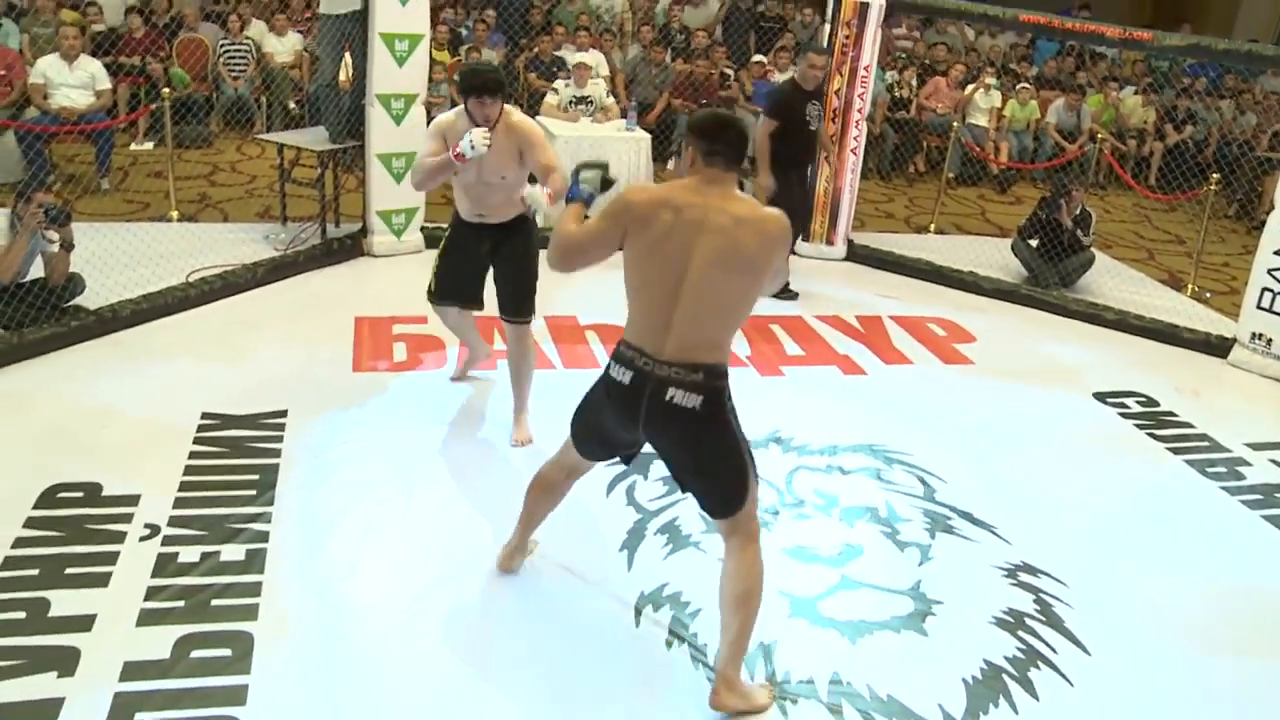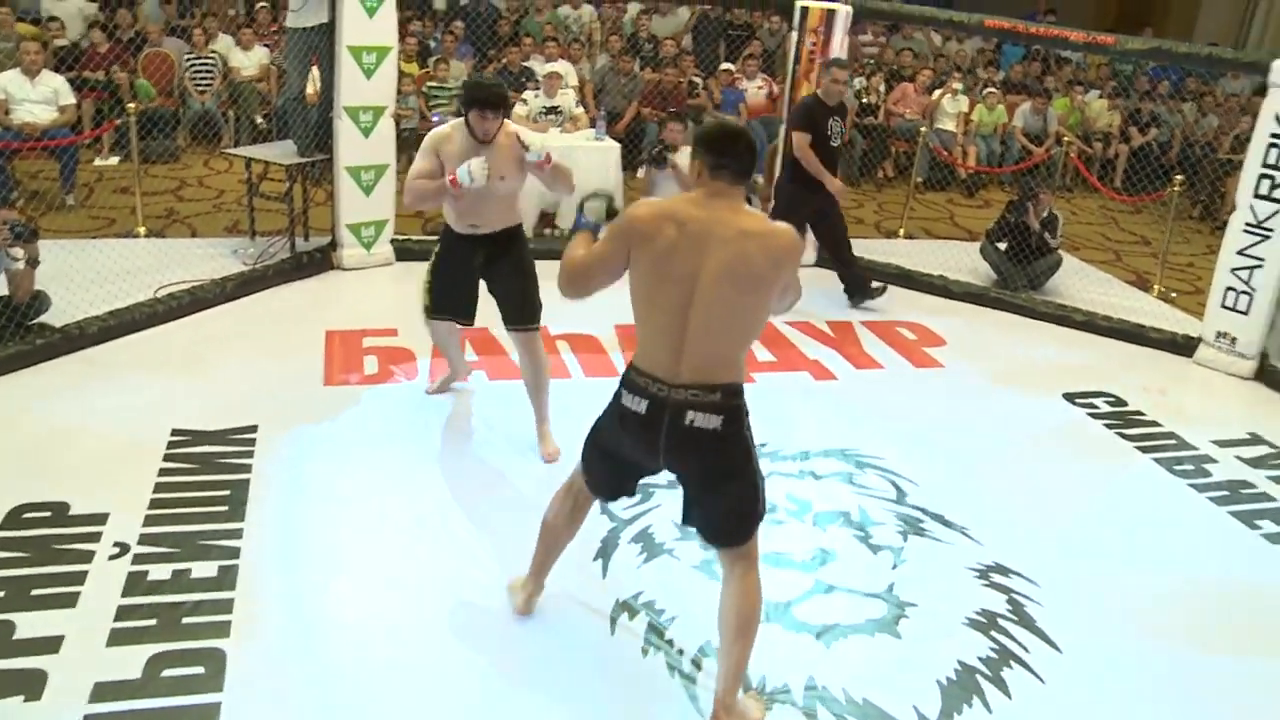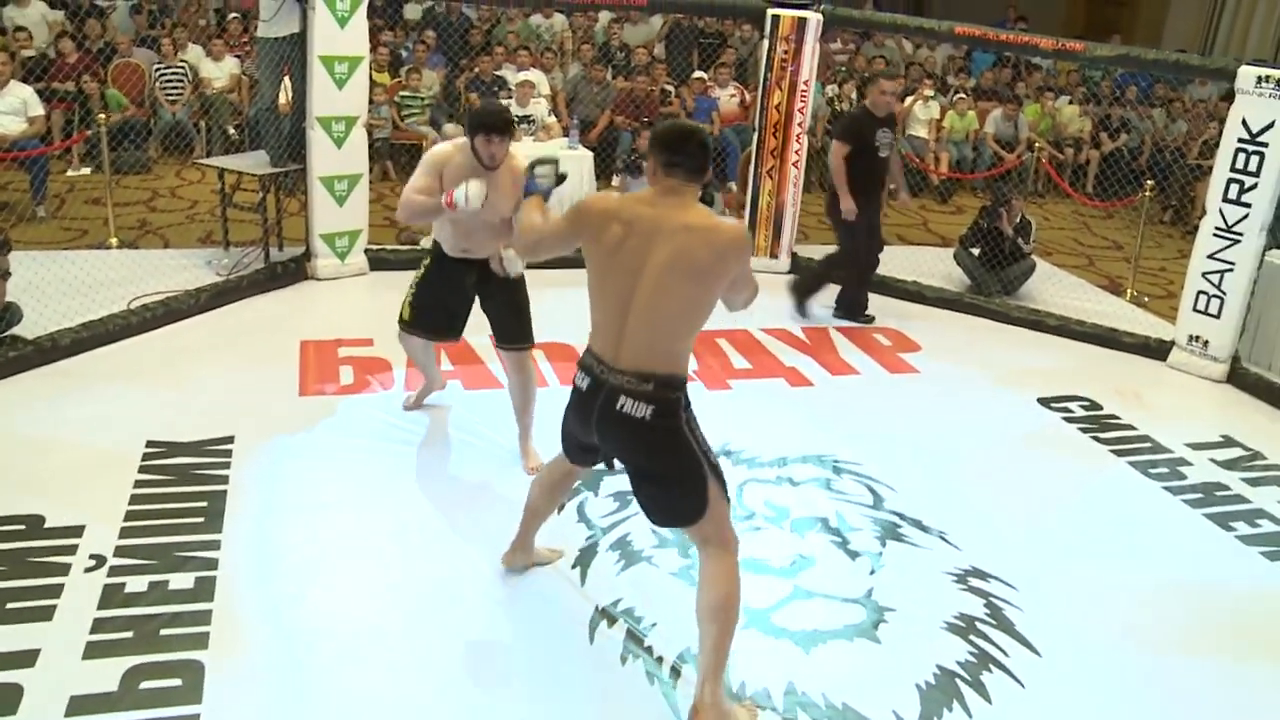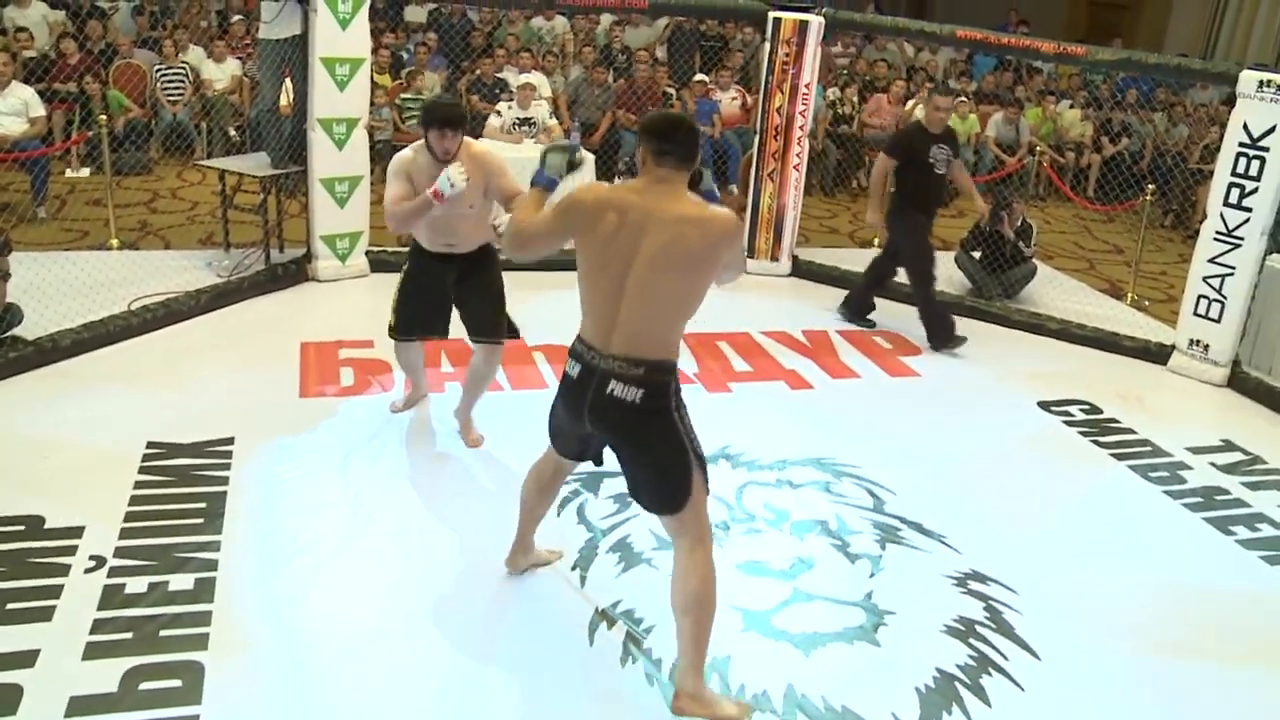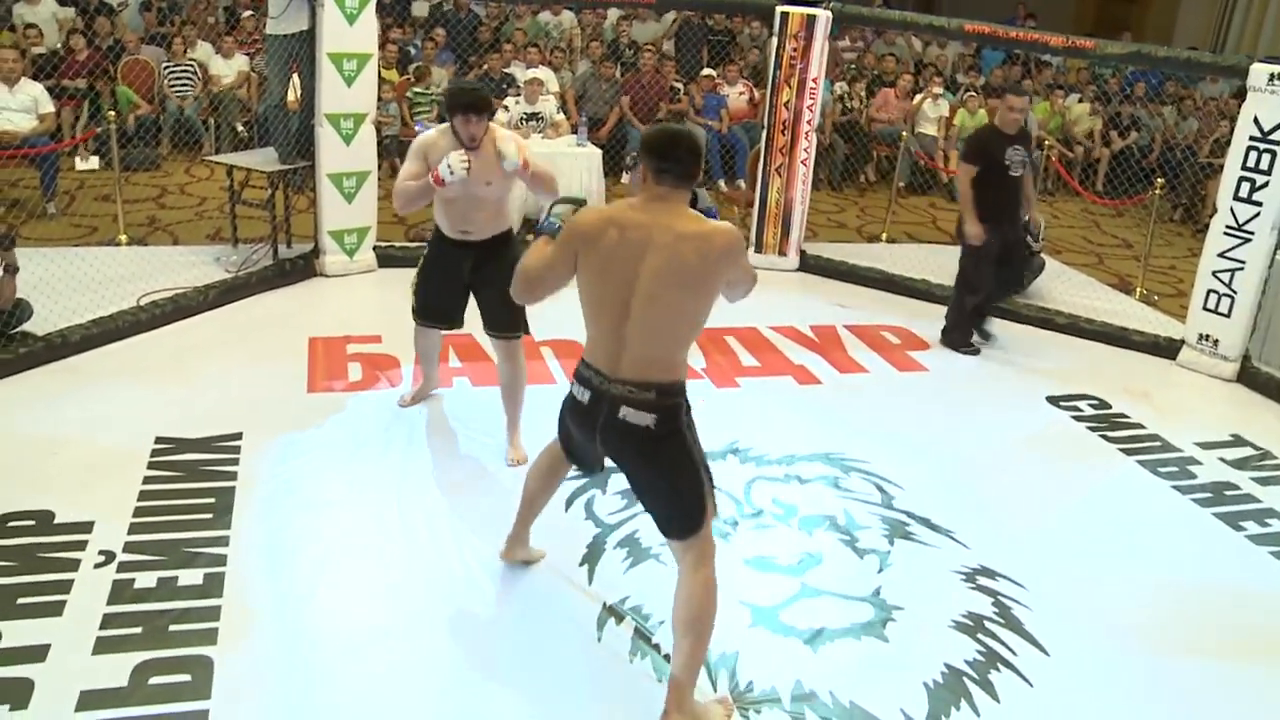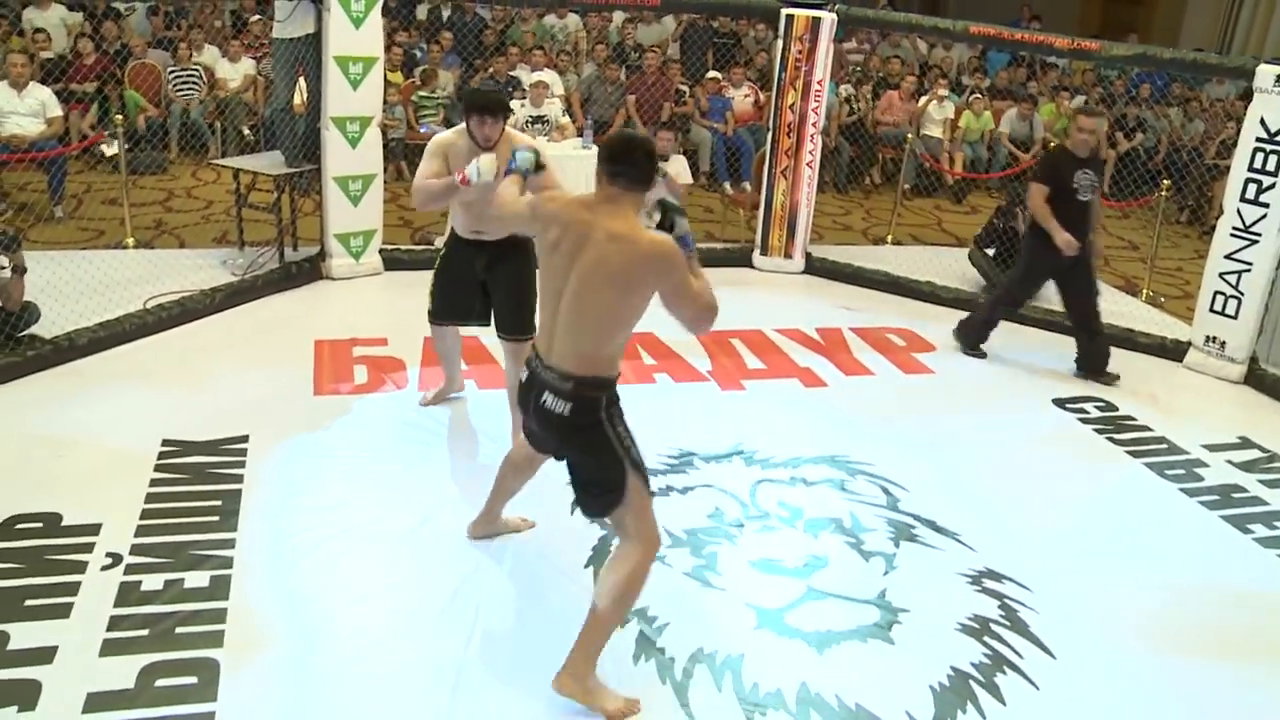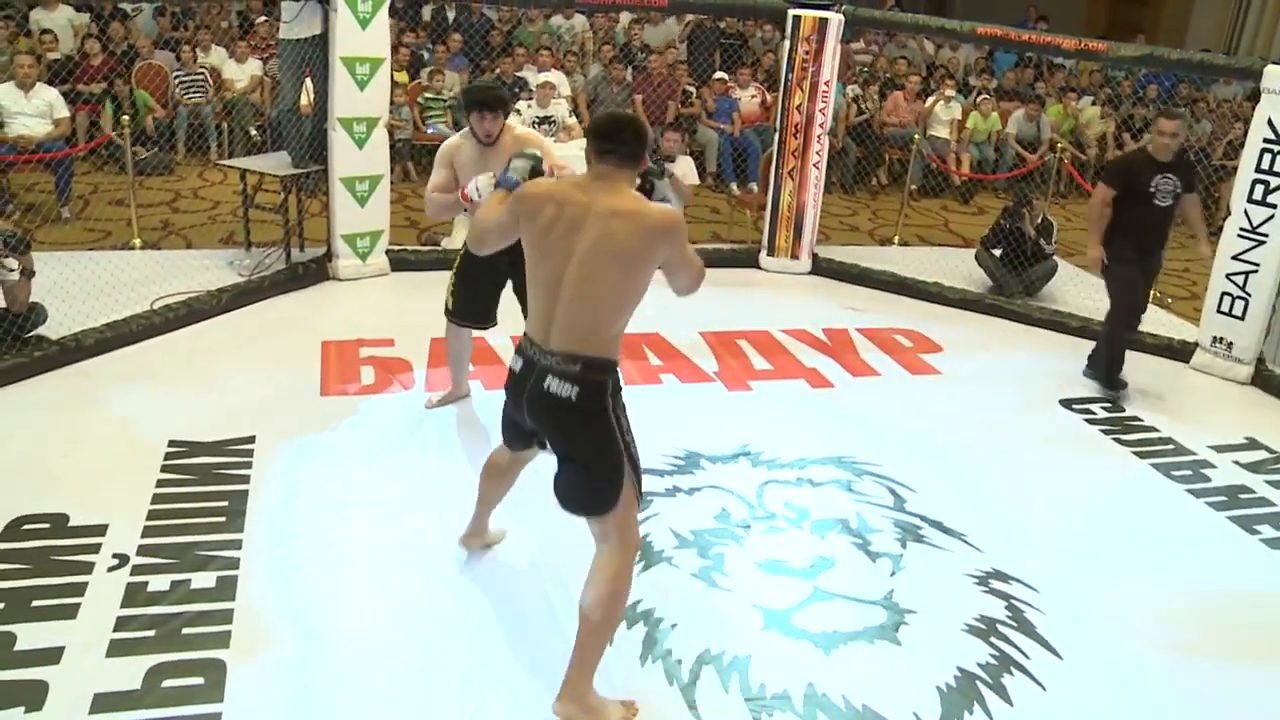
dt=0.3s
person 1, frame 1
left shoulder: (640, 203)
right shoulder: (771, 226)
left elbow: (561, 256)
left wrist: (577, 195)
left hip: (625, 380)
right hip: (698, 399)
left knee: (569, 461)
right knee: (743, 535)
left ankle: (514, 550)
person 1, frame 2
left shoulder: (645, 219)
right shoulder: (781, 240)
left elbow: (571, 284)
left wrist: (587, 225)
left hip: (637, 406)
right hip: (715, 419)
left knee: (583, 490)
right knee: (740, 561)
left ankle: (528, 589)
person 1, frame 3
left shoulder: (601, 211)
right shoulder: (726, 236)
left elbow: (526, 243)
right elbow: (743, 298)
left wrist: (536, 190)
left hip: (592, 388)
right hip: (655, 406)
left knee: (568, 463)
right knee: (718, 546)
left ankle: (520, 550)
person 1, frame 4
left shoulder: (592, 201)
right shoulder: (720, 224)
left elbow: (515, 242)
left wrist: (543, 180)
left hip: (583, 374)
right hip: (646, 393)
left knee: (557, 457)
right knee: (694, 539)
left ankle: (521, 551)
person 1, frame 5
left shoulder: (591, 224)
right shoulder: (721, 240)
left elbow: (524, 289)
right elbow: (740, 290)
left wrist: (549, 229)
left hip: (588, 395)
right hip: (656, 414)
left knee: (561, 452)
right knee: (697, 559)
left ankle: (517, 543)
person 1, frame 6
left shoulder: (553, 208)
right shoulder: (655, 249)
left elbow: (505, 207)
right elbow: (702, 319)
left wrist: (520, 171)
right wrist: (686, 246)
left hip: (535, 384)
right hip: (586, 405)
left knee: (534, 446)
right knee: (640, 542)
left ankle: (487, 518)
person 1, frame 7
left shoulder: (538, 195)
right shoulder: (657, 221)
left elbow: (479, 240)
right elbow: (688, 282)
left wrist: (508, 182)
left hip: (528, 372)
right hip: (586, 388)
left knee: (514, 451)
right knee: (619, 542)
left ankle: (477, 530)
person 2, frame 1
left shoulder: (523, 129)
right shoulder: (444, 125)
left elbow: (558, 176)
right elbow: (418, 180)
left wrist: (546, 194)
right wrist: (459, 153)
left hip: (514, 231)
right hip: (467, 227)
left knee: (517, 326)
right knee: (445, 303)
left ankle: (520, 413)
right ankle: (477, 350)
person 2, frame 2
left shoulder: (520, 140)
right shoulder: (440, 138)
left elbow: (565, 187)
right elbow: (410, 195)
left wrist: (542, 160)
right wrist: (455, 182)
left hip: (506, 243)
right hip: (456, 242)
left knee: (527, 337)
right knee: (438, 318)
left ankle: (543, 426)
right ankle: (458, 368)
person 2, frame 3
left shoulder: (521, 172)
right shoulder: (441, 157)
right elbow: (406, 211)
right wrist: (453, 201)
left hip: (498, 267)
right hip: (446, 260)
left knee: (519, 356)
right knee: (411, 333)
left ankle: (525, 441)
right ankle: (433, 380)
person 2, frame 4
left shoulder: (484, 158)
right shoulder: (404, 163)
left elbow: (519, 200)
right elbow: (395, 222)
right wrist: (436, 194)
left hip: (478, 259)
right hip: (428, 259)
left knee: (490, 346)
right knee: (406, 339)
left ankle: (465, 412)
right ankle: (417, 388)
person 2, frame 5
left shoulder: (505, 142)
right shoulder: (426, 144)
left elbow: (550, 190)
right elbow: (401, 202)
left wrist: (521, 167)
right wrist: (439, 177)
left hip: (497, 248)
right hip: (447, 245)
left knee: (508, 342)
right knee: (426, 323)
left ankle: (514, 434)
right ankle: (428, 382)
person 2, frame 6
left shoulder: (523, 148)
right shoulder: (443, 144)
right elbow: (419, 197)
right wrist: (464, 178)
left hip: (511, 248)
right hip: (463, 245)
left knee: (517, 344)
right knee: (442, 322)
left ankle: (520, 427)
right ankle: (452, 382)
person 2, frame 7
left shoulder: (528, 141)
right shoulder: (451, 149)
right elbow: (432, 207)
right wrist: (467, 195)
right knee: (458, 322)
right ankle: (458, 386)
person 3, frame 1
left shoulder: (817, 91)
right shoulder: (784, 94)
right elbow: (763, 133)
left wrist: (832, 154)
right wrist: (764, 172)
left hip: (799, 170)
right hip: (781, 171)
left knee: (801, 221)
right knee: (787, 226)
person 3, frame 2
left shoulder: (840, 107)
right shoulder: (806, 108)
right elbow: (799, 148)
left wrist: (830, 181)
right wrist: (828, 179)
left hip: (822, 188)
right hip: (796, 187)
left knee: (837, 239)
left ankle: (858, 288)
person 3, frame 3
left shoulder: (889, 120)
right shoulder: (854, 120)
right elbow: (835, 157)
left wrist: (900, 187)
right wrist: (844, 196)
left hip: (871, 201)
right hip: (849, 200)
left knee: (869, 255)
right knee: (852, 254)
left ankle: (850, 306)
right ankle: (802, 288)
person 3, frame 4
left shoulder: (950, 136)
right shoulder: (907, 136)
left elbow: (956, 168)
right elbow: (880, 169)
left wrist: (976, 198)
right wrist: (874, 209)
left hip: (925, 214)
right hip: (905, 214)
left knee: (889, 262)
right knee: (923, 273)
left ankle: (854, 306)
right ankle: (940, 335)
person 3, frame 5
left shoulder: (1024, 137)
right shoulder: (982, 138)
right elbow: (963, 179)
left wrist: (1031, 208)
right wrist: (969, 221)
left hip: (1010, 220)
right hip: (982, 222)
left knee: (1014, 272)
right knee: (975, 279)
left ankle: (974, 318)
right ankle: (955, 335)
person 3, frame 6
left shoulder: (1096, 162)
right shoulder: (1052, 160)
right elbow: (1036, 200)
left wrist: (1095, 235)
right wrist: (1058, 233)
left hip: (1076, 246)
right hip: (1045, 244)
left knee: (1086, 306)
right knee: (1012, 294)
left ankle: (1094, 365)
right ankle: (968, 332)
person 3, frame 7
left shoulder: (1183, 167)
right shoulder: (1129, 162)
left elbow: (1189, 203)
right elbow: (1099, 200)
left wrist: (1202, 240)
right wrist: (1094, 243)
left hip: (1150, 254)
right hip: (1121, 251)
left knee: (1129, 310)
right knee: (1126, 310)
left ankle: (1099, 365)
right ankle: (1105, 370)
